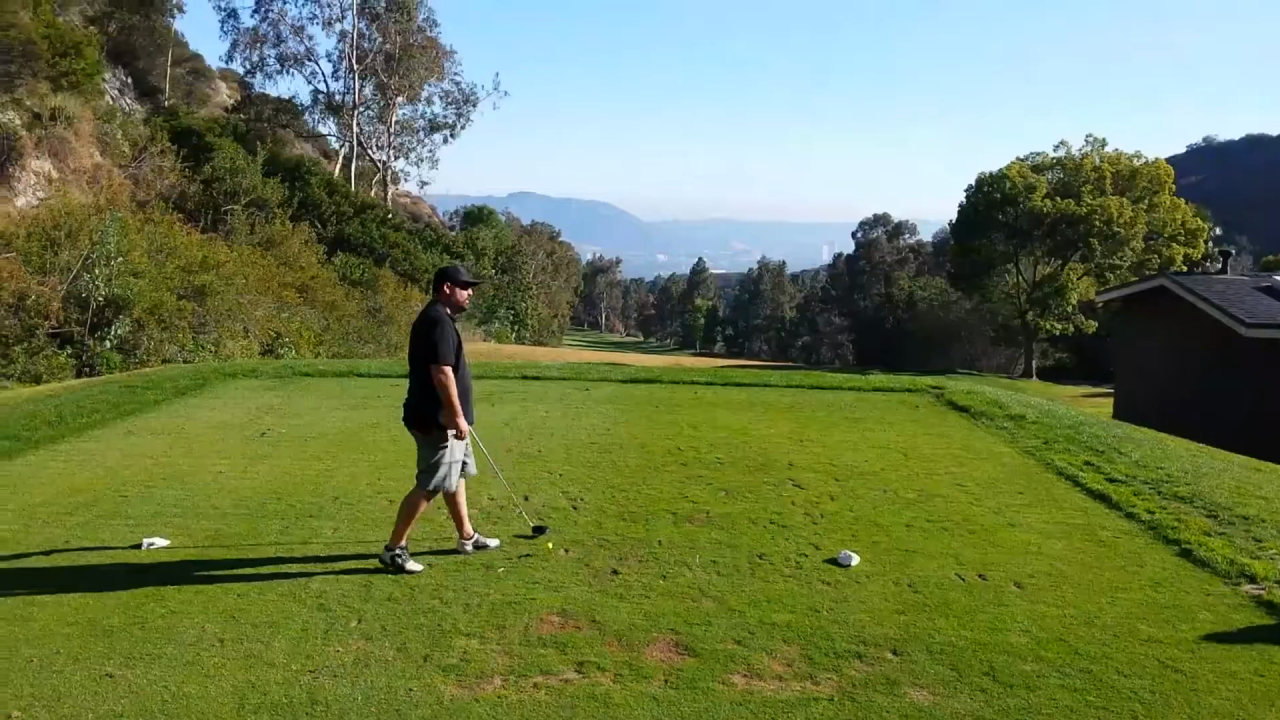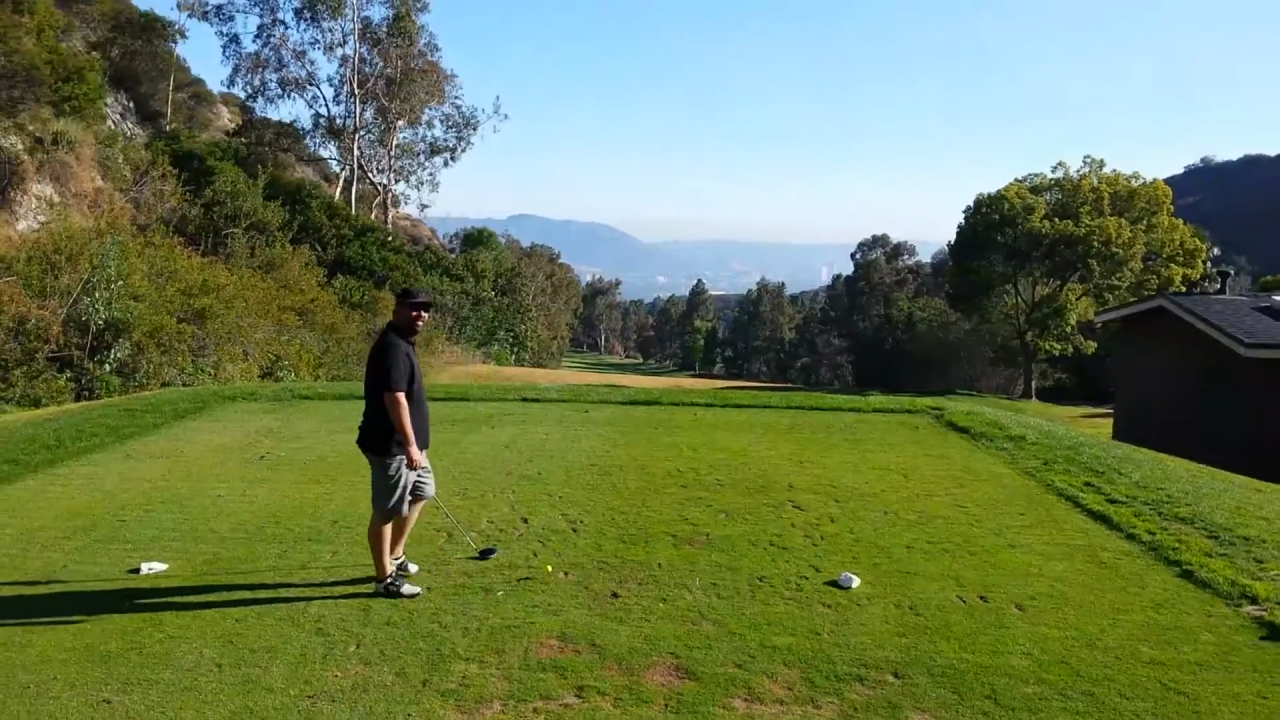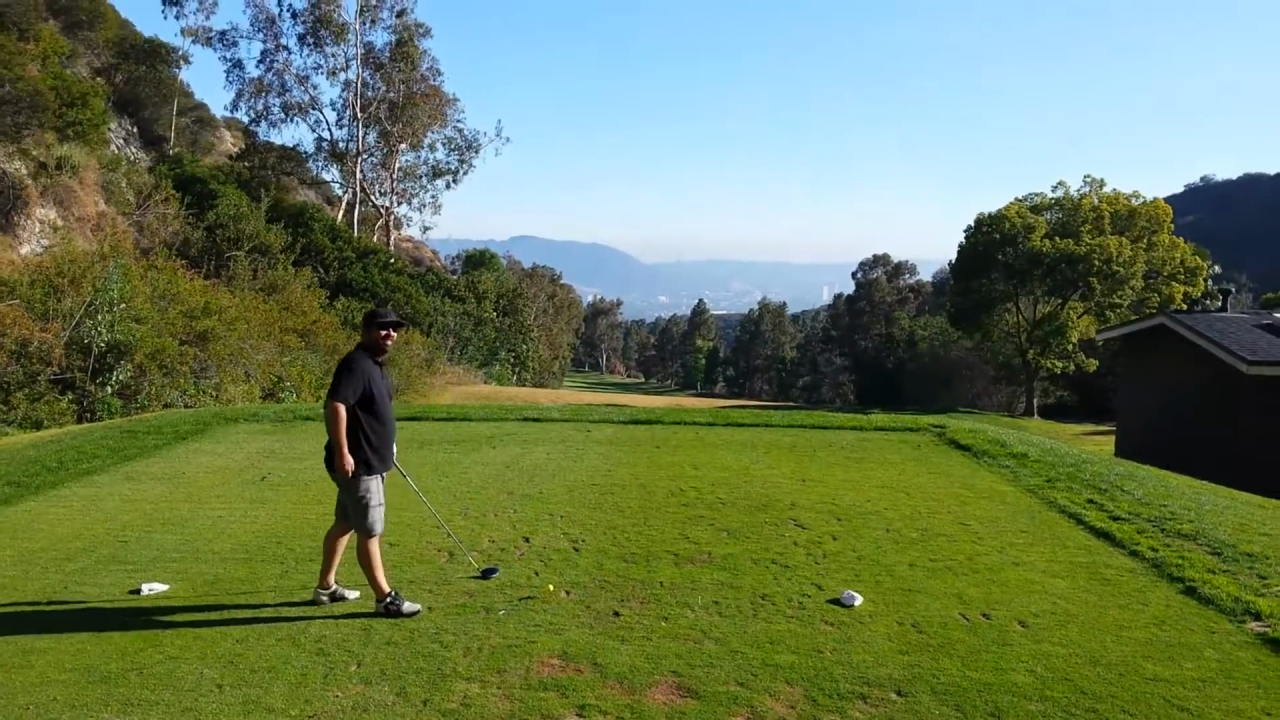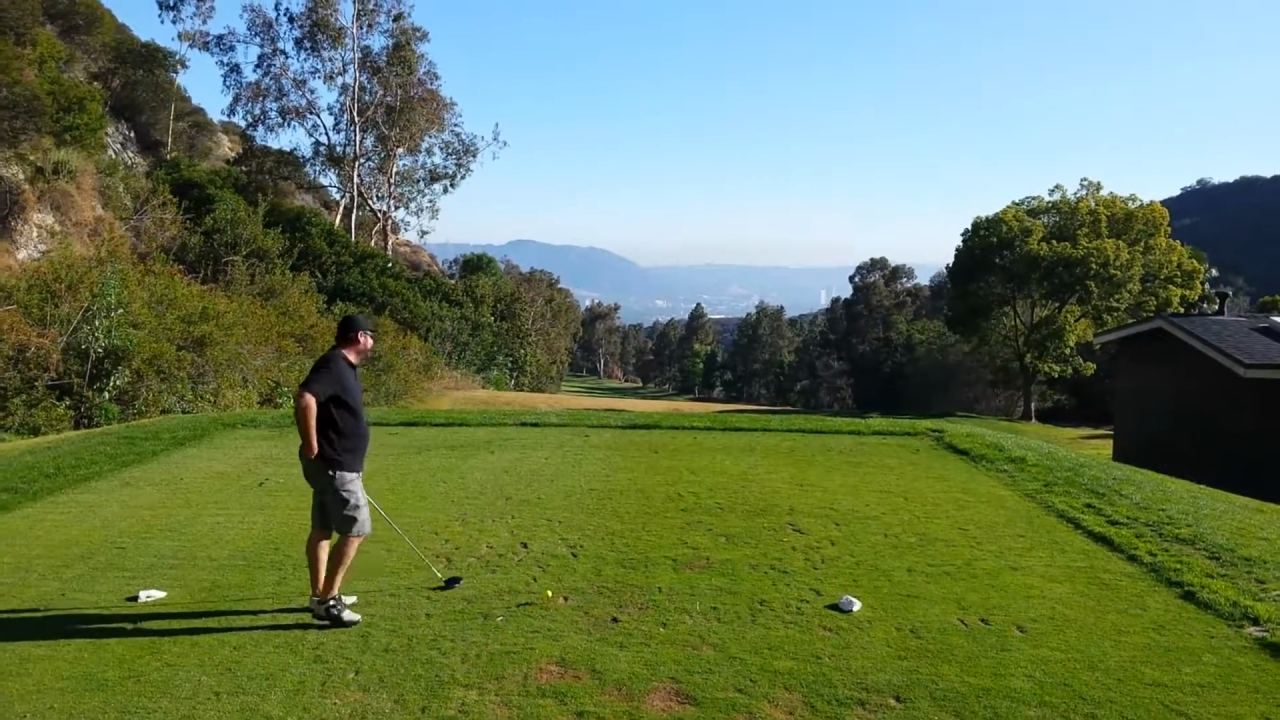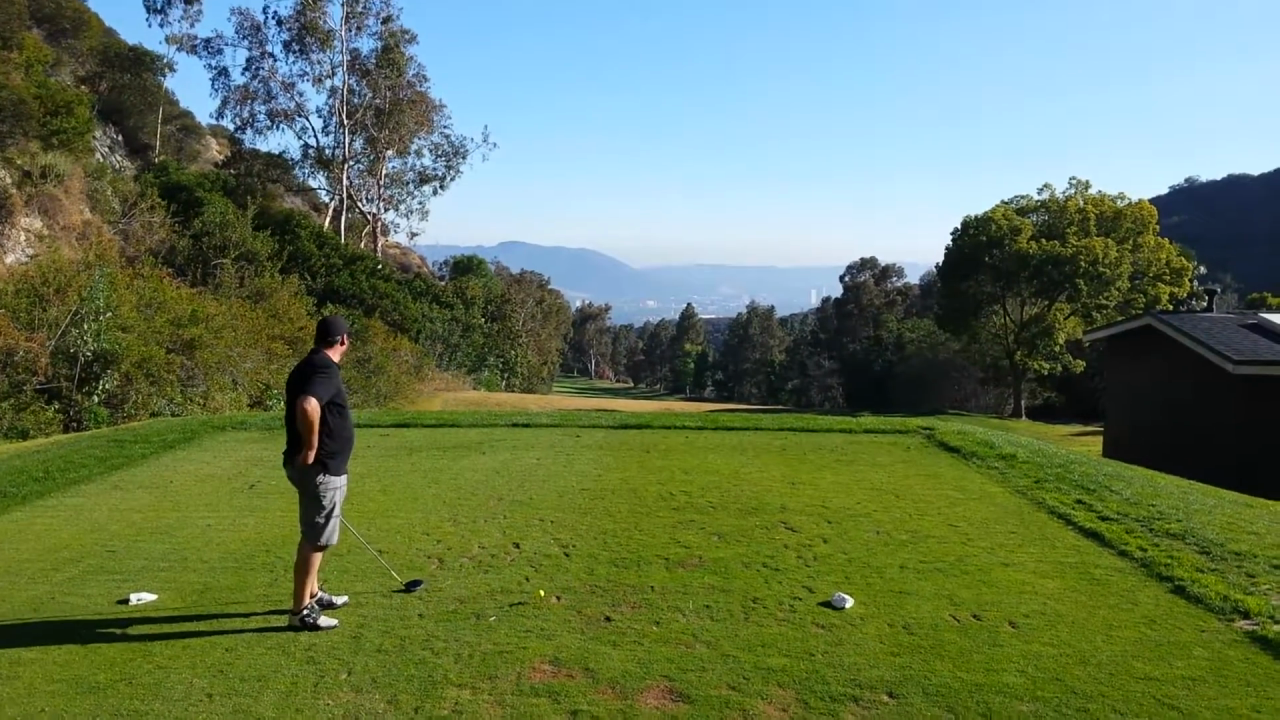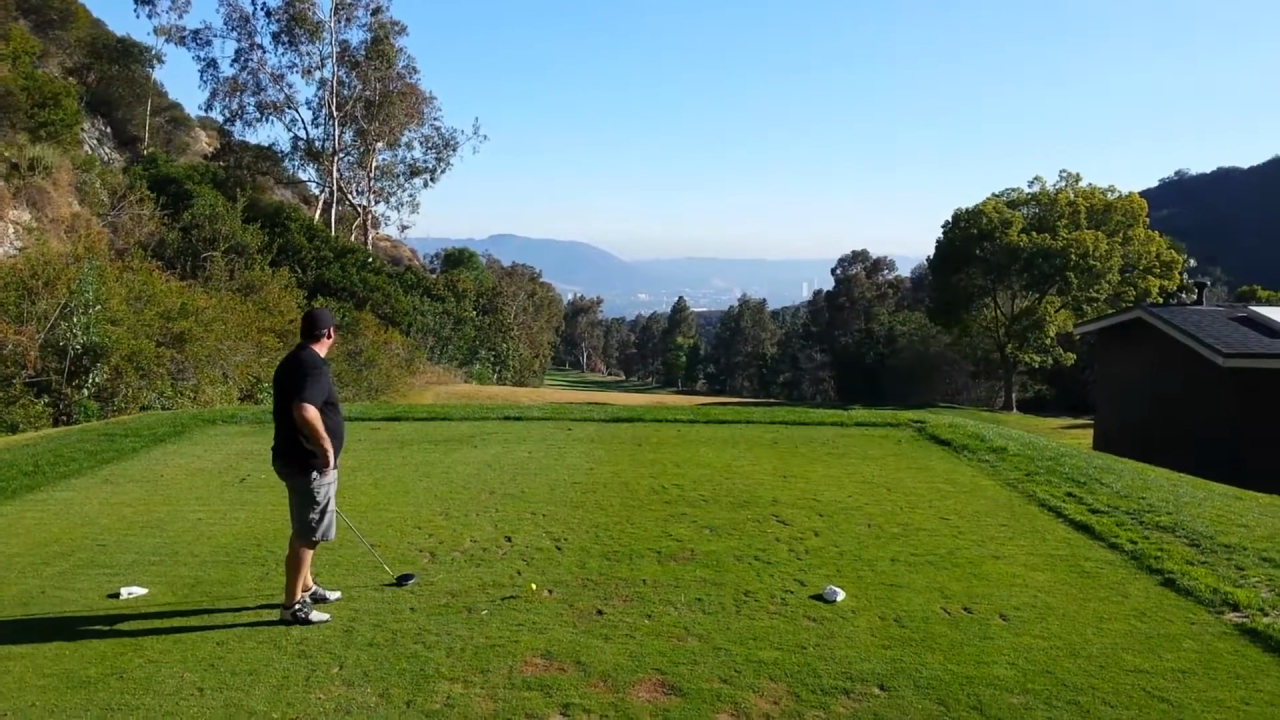
dt=0.4s
person 1, frame 1
left shoulder: (435, 318)
right shoulder: (438, 322)
right elbow: (442, 373)
left wrist: (457, 415)
right wrist: (457, 416)
left hip: (441, 418)
right hip: (436, 421)
left knee: (456, 476)
right knee: (430, 486)
left ankle: (467, 536)
right ankle: (393, 548)
person 1, frame 2
left shoulder: (402, 342)
right shoulder: (392, 347)
right elbow: (395, 399)
right wrist: (410, 445)
left hip: (404, 442)
right hip: (391, 445)
left knee: (420, 493)
right knee: (388, 511)
left ankle: (394, 556)
right ankle: (385, 578)
person 1, frame 3
left shoulder: (375, 364)
right shoulder: (357, 364)
right elbow: (335, 406)
left wrist: (387, 445)
right wrist: (342, 452)
left hip: (371, 460)
right hip: (361, 464)
left knee: (344, 523)
right knee: (369, 530)
left ankle: (325, 586)
right ankle: (385, 598)
person 1, frame 4
left shoulder: (343, 366)
right shoulder: (334, 365)
right elbow: (305, 399)
right wrist: (310, 444)
left hip: (336, 463)
right hip: (334, 465)
left knee: (322, 528)
right knee: (355, 530)
left ankle: (320, 593)
right ankle: (328, 600)
person 1, frame 5
left shoulder: (309, 366)
right shoulder: (325, 369)
left elbow: (303, 408)
right elbow: (307, 406)
right wrist: (310, 448)
left hip: (317, 467)
right hip: (321, 468)
left knee: (314, 535)
right knee: (316, 539)
left ankle: (312, 594)
right ankle: (301, 610)
person 1, frame 6
left shoulder: (292, 362)
right shoulder: (313, 366)
right elbow: (305, 411)
right wrist: (326, 448)
left hip: (294, 459)
right hip: (311, 464)
left knee: (305, 531)
right knee: (308, 535)
left ankle: (307, 589)
right ankle: (292, 605)
